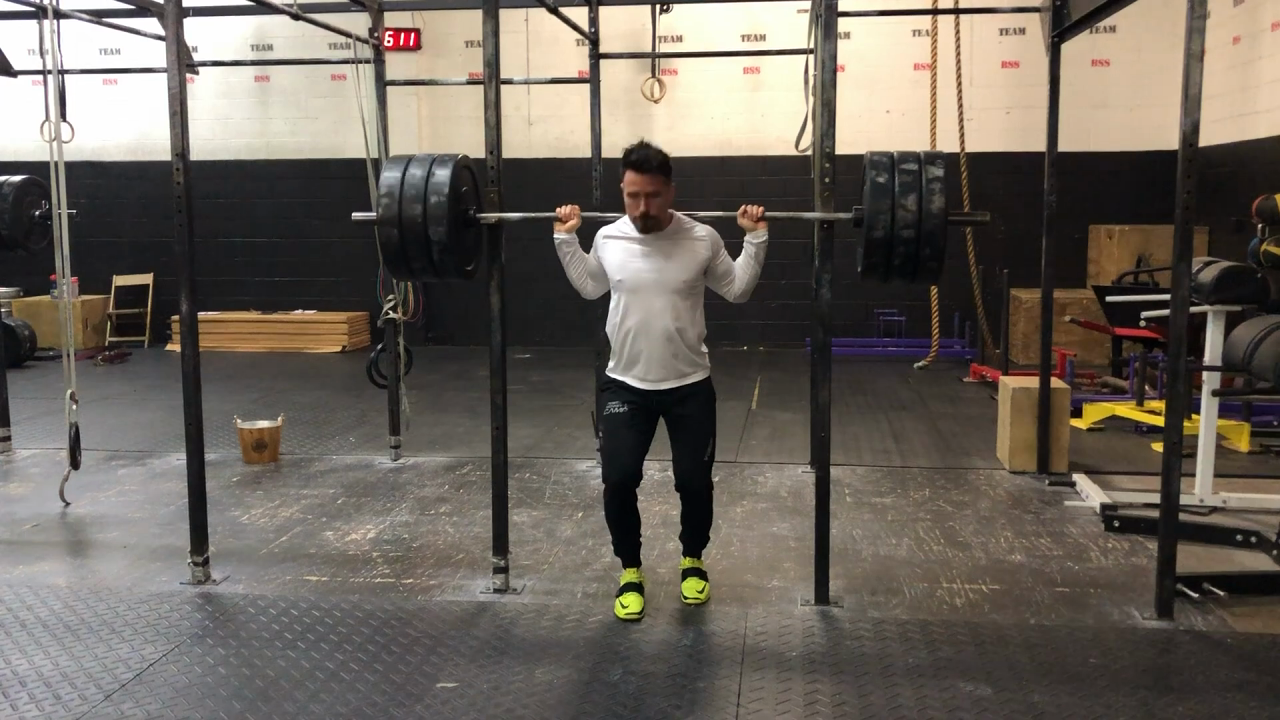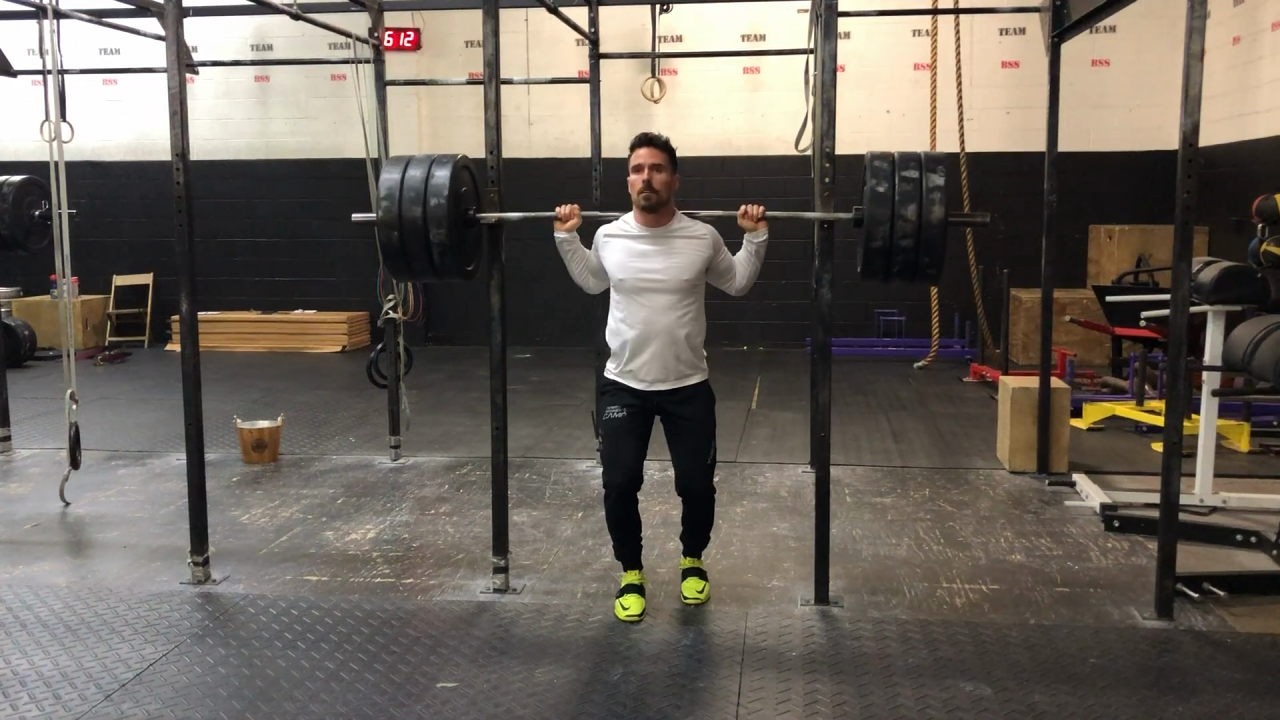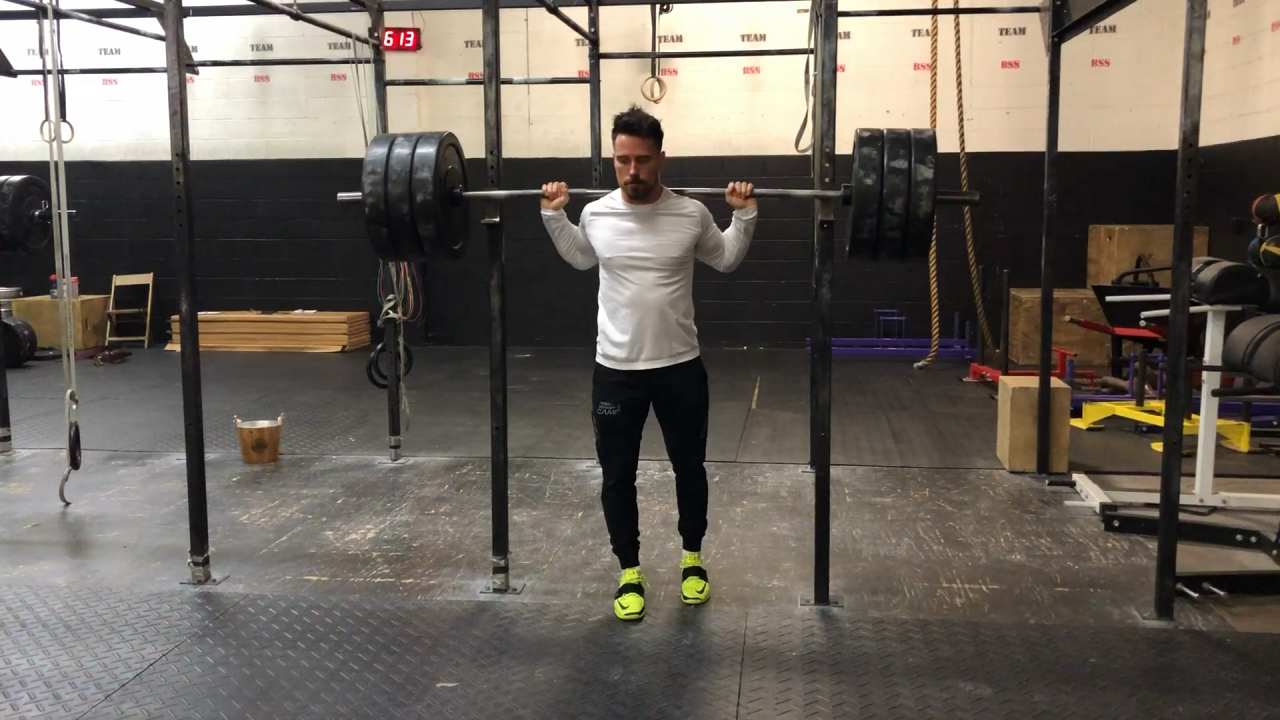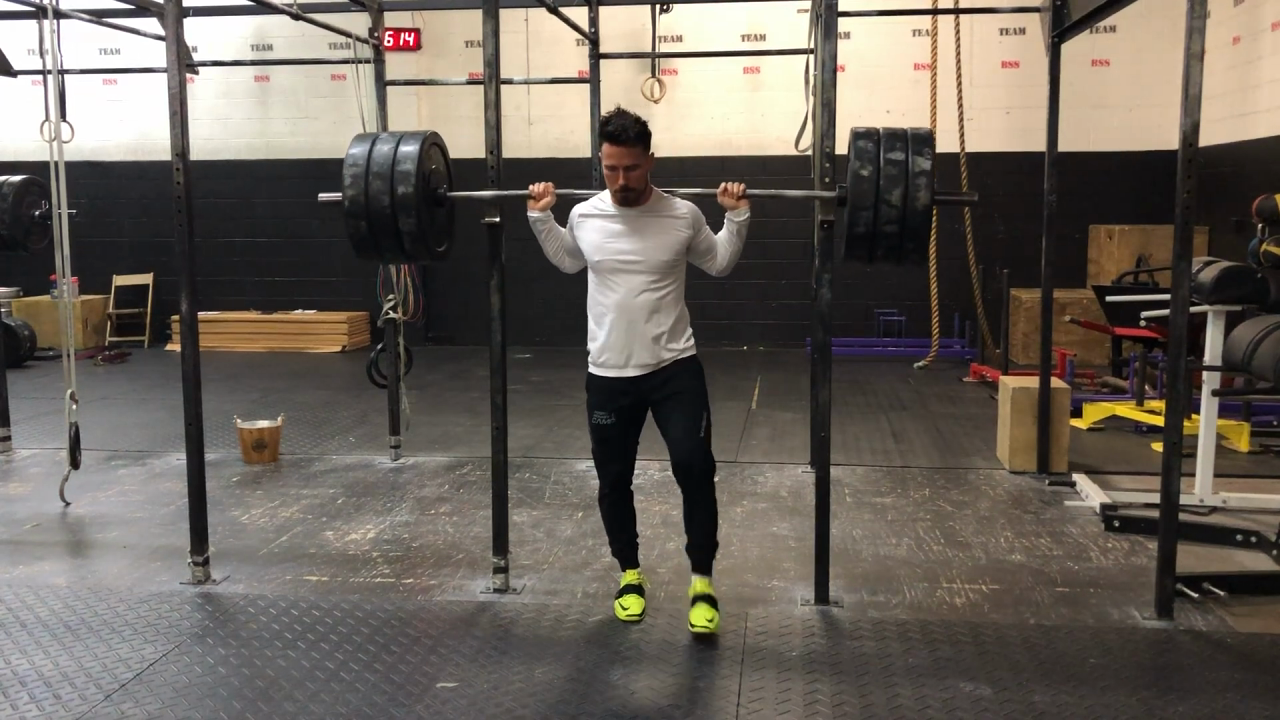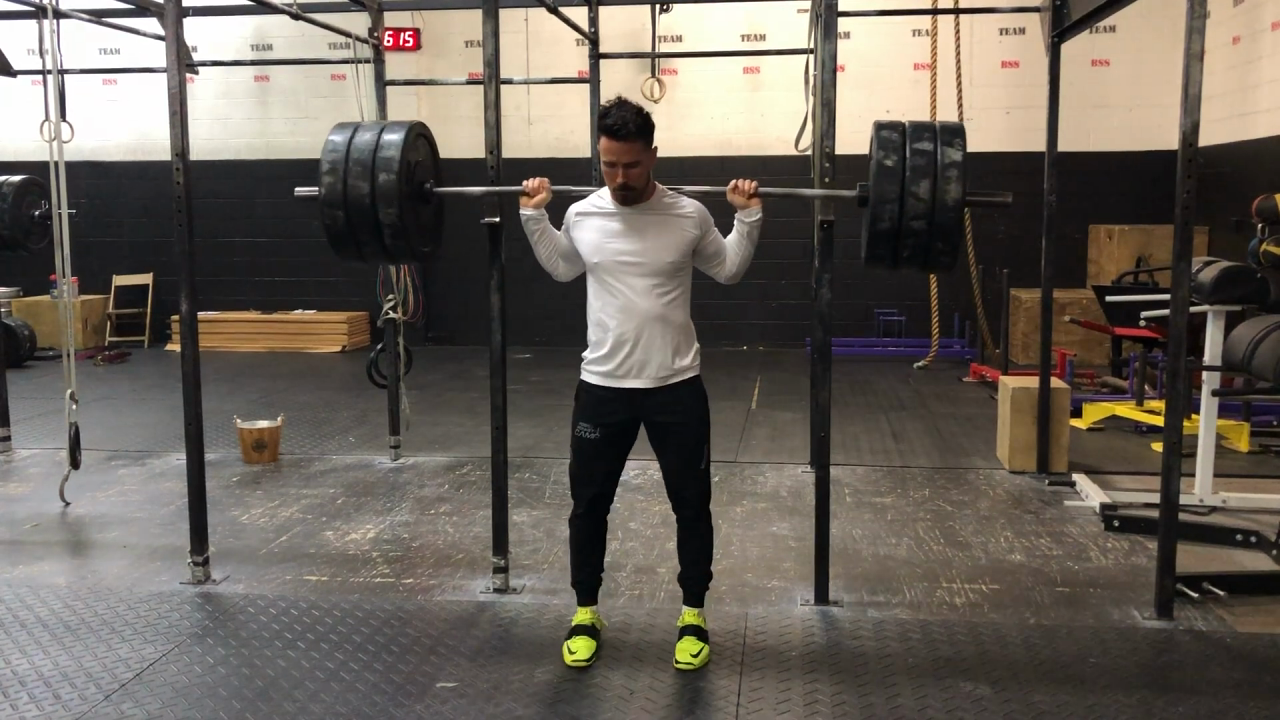
dt=1s
person 1, frame 1
left shoulder: (702, 239)
right shoulder: (607, 239)
left elbow: (738, 289)
right elbow: (588, 287)
left wrist: (755, 238)
right wrist: (565, 238)
left hip: (689, 385)
right hip: (625, 384)
left knee: (694, 482)
right knee: (618, 480)
left ankle: (693, 560)
right ankle: (630, 572)
person 1, frame 2
left shoulder: (703, 238)
right shoulder: (608, 237)
left elbow: (738, 283)
right elbow: (591, 282)
left wrist: (755, 237)
right wrist: (566, 237)
left hip: (687, 385)
right hip: (623, 384)
left knee: (697, 485)
right knee: (619, 484)
left ankle: (693, 560)
right ankle: (631, 573)
person 1, frame 3
left shoulder: (692, 214)
right shoulder: (595, 213)
left elbow: (726, 259)
right elbow: (580, 257)
left wrist: (744, 214)
right wrist: (553, 214)
left hip: (680, 367)
right hip: (616, 369)
left knee: (689, 467)
right knee: (617, 475)
left ankle: (691, 557)
right ankle: (630, 572)
person 1, frame 4
left shoulder: (684, 215)
right shoulder: (583, 215)
left elbow: (720, 263)
right elbow: (567, 261)
left wrist: (737, 215)
right wrist: (540, 216)
left hip: (675, 366)
right hip: (608, 373)
left knee: (695, 470)
right knee: (614, 481)
left ankle: (701, 582)
right ankle: (630, 574)
person 1, frame 5
left shoulder: (689, 215)
right shoulder: (580, 214)
left elbow: (729, 270)
right elbow: (562, 268)
left wrist: (748, 216)
right wrist: (533, 215)
left hip: (675, 385)
right hip: (602, 385)
left knee: (691, 504)
right knee: (588, 504)
left ankle: (693, 615)
right ankle: (586, 613)
